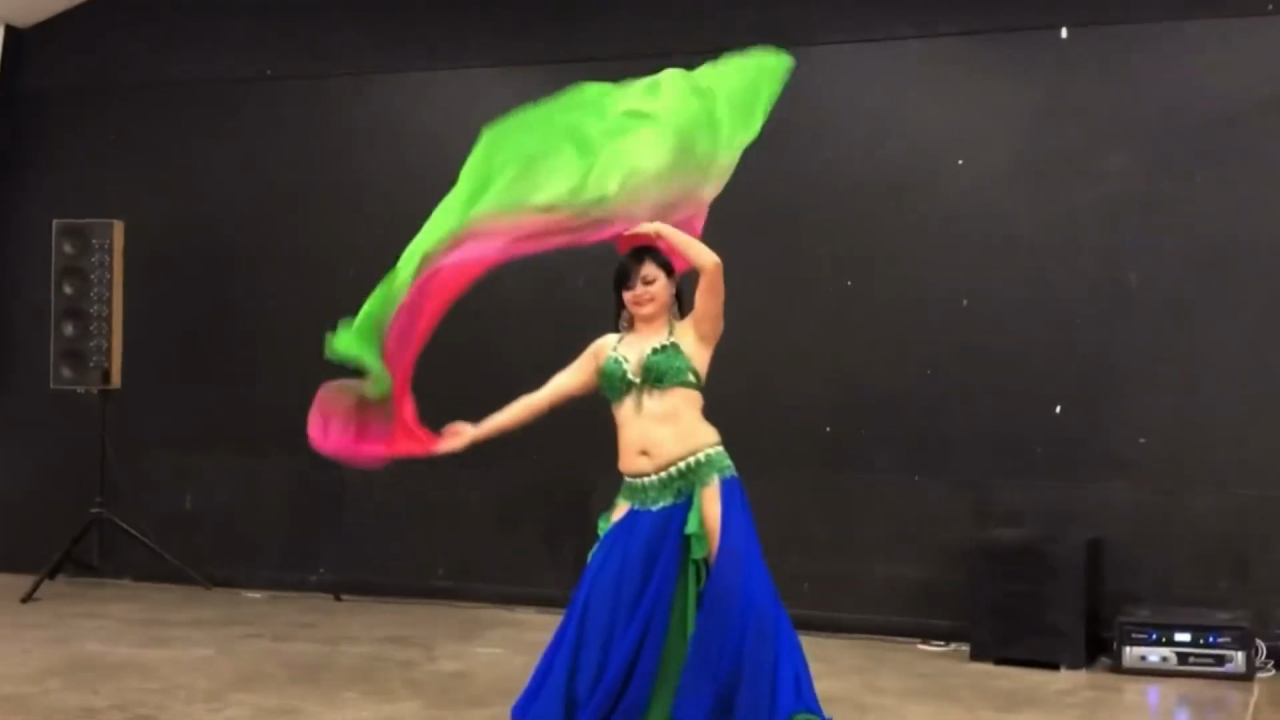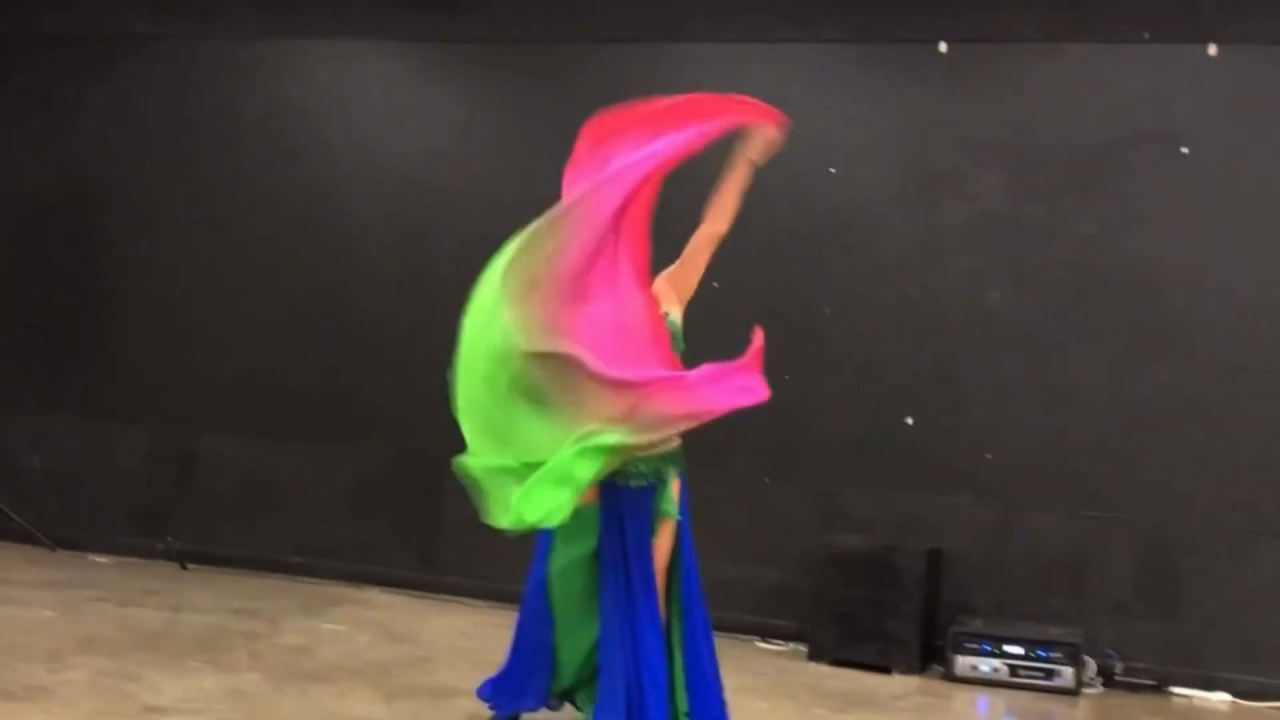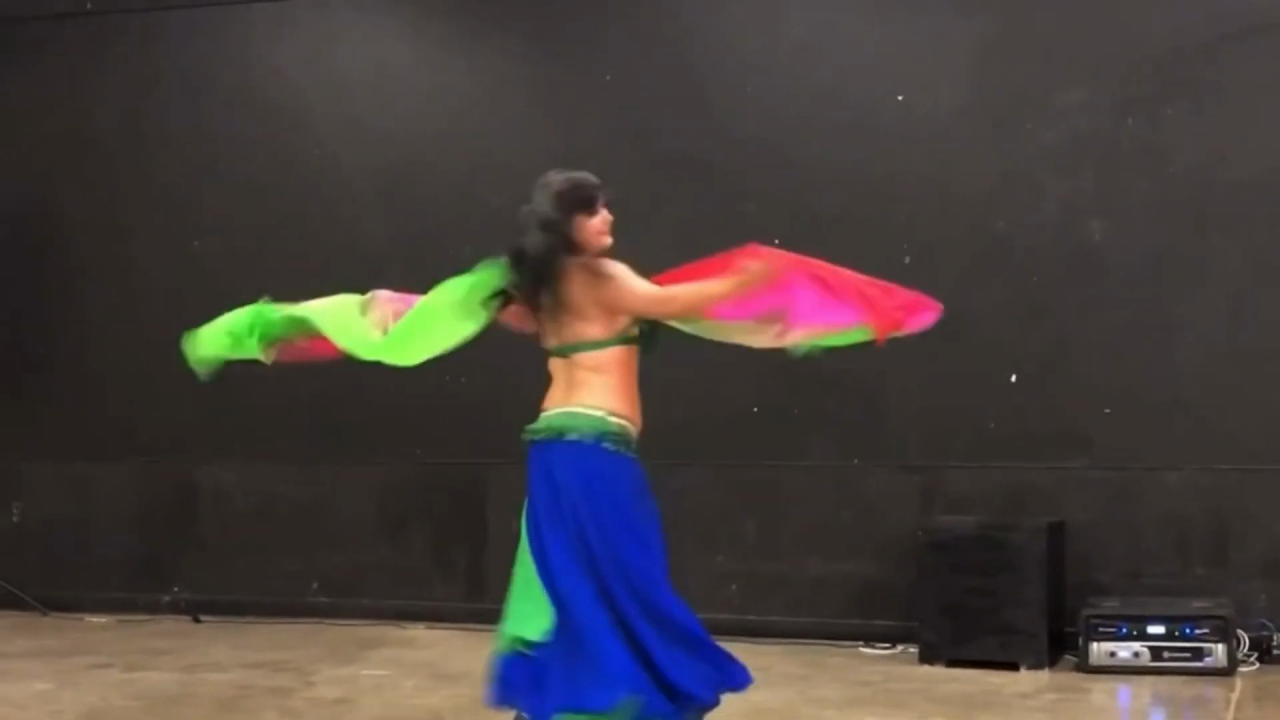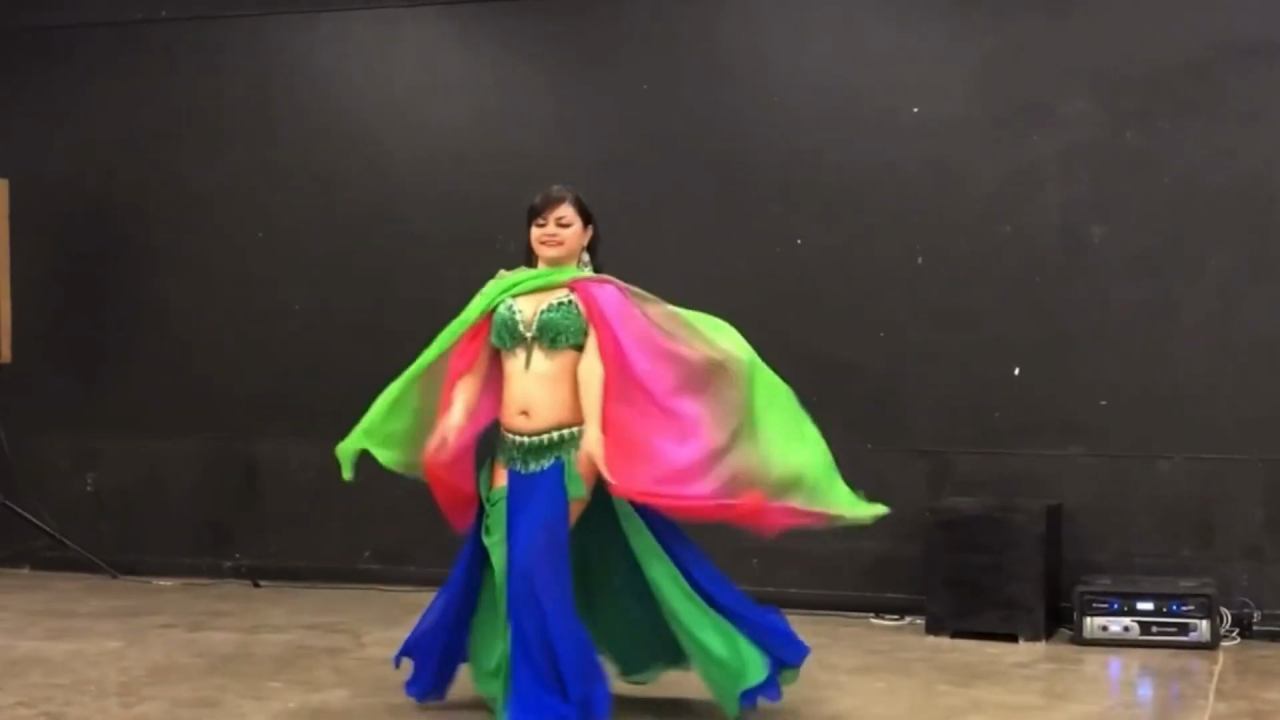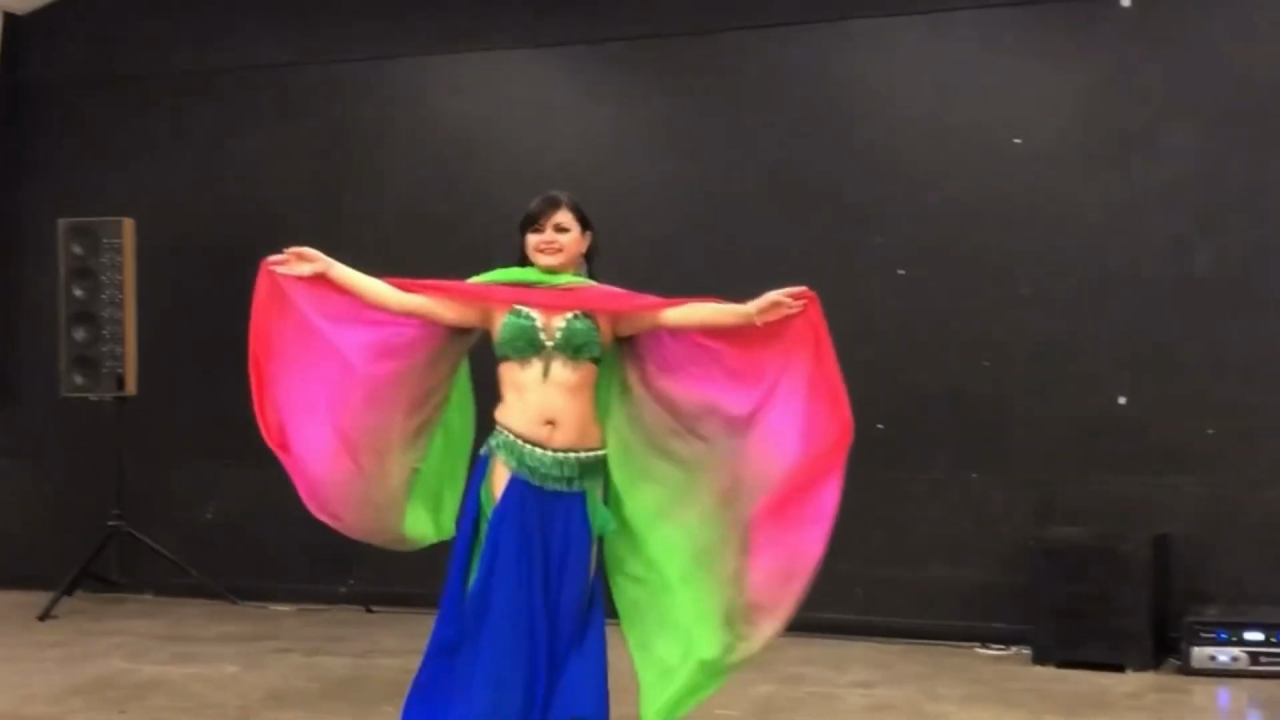
dt=1s
person 1, frame 1
left shoulder: (694, 334)
right shoulder: (607, 348)
left elbow: (711, 266)
right elbow: (545, 395)
left wrist: (659, 229)
right wrist: (480, 431)
left hip: (702, 477)
right hip: (639, 495)
left knee: (738, 593)
right knee: (606, 601)
person 1, frame 2
left shoulder: (667, 297)
left elbow: (711, 227)
left wrist: (746, 156)
left hip: (660, 465)
right hip: (603, 462)
left knee: (652, 589)
right knee: (571, 579)
person 1, frame 3
left shoulder: (541, 297)
right shoulder: (601, 278)
left elbow: (511, 316)
right elbow: (667, 304)
right wrist: (739, 278)
left hip: (549, 442)
right hip: (594, 444)
left knee: (573, 579)
right knee: (614, 582)
person 1, frame 4
left shoulder: (596, 296)
right shoulder: (501, 294)
left elbow: (596, 369)
right elbow: (477, 371)
left wrist: (593, 436)
right wrist: (452, 427)
left hip: (567, 451)
right hip: (508, 452)
left knee: (539, 570)
right knee: (512, 572)
person 1, frame 5
left shoulder: (605, 306)
right shoulder: (493, 299)
left elbow: (679, 316)
right elbow: (405, 303)
left wrist: (751, 314)
right wrist: (328, 270)
left hip: (582, 474)
right hip: (510, 462)
left knee: (568, 610)
right knee: (503, 603)
